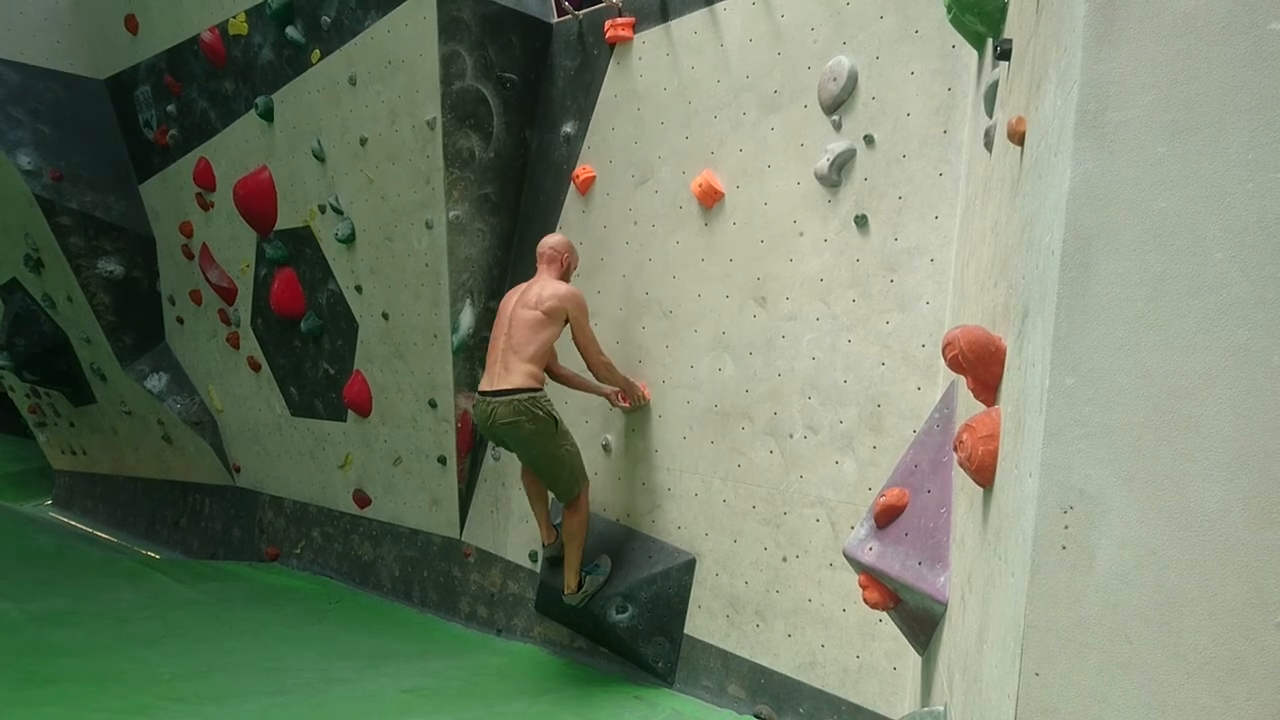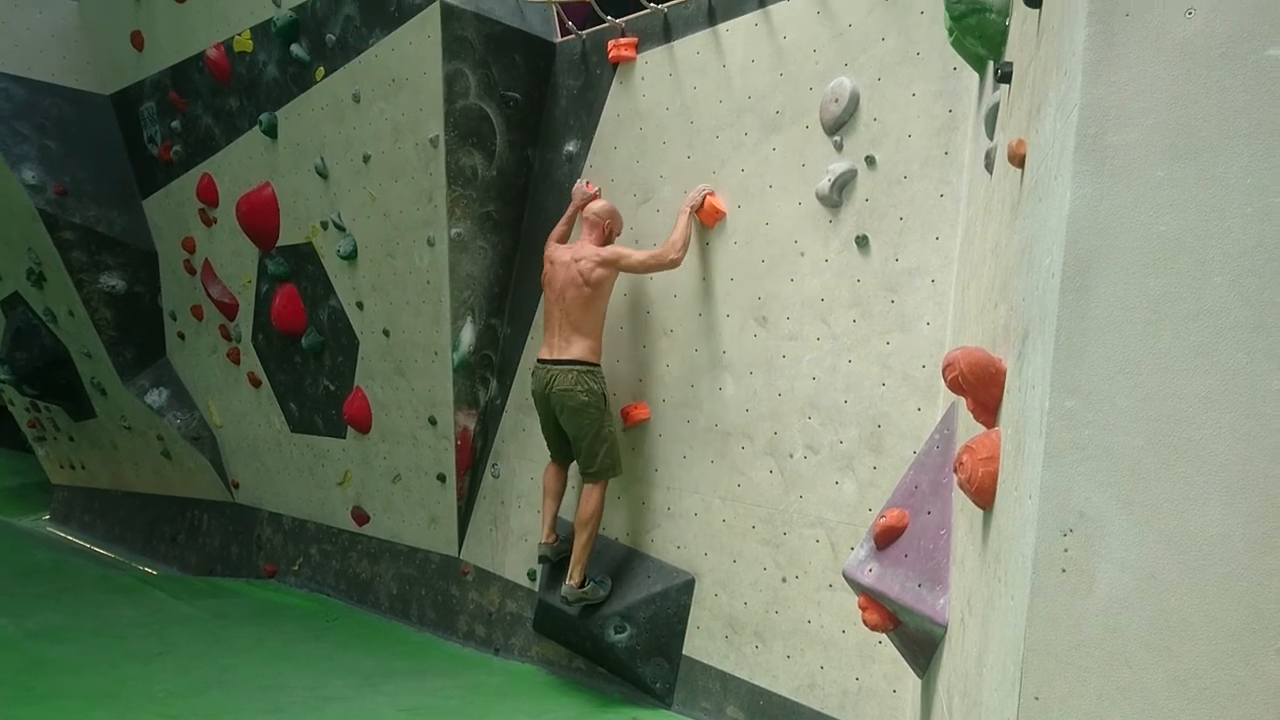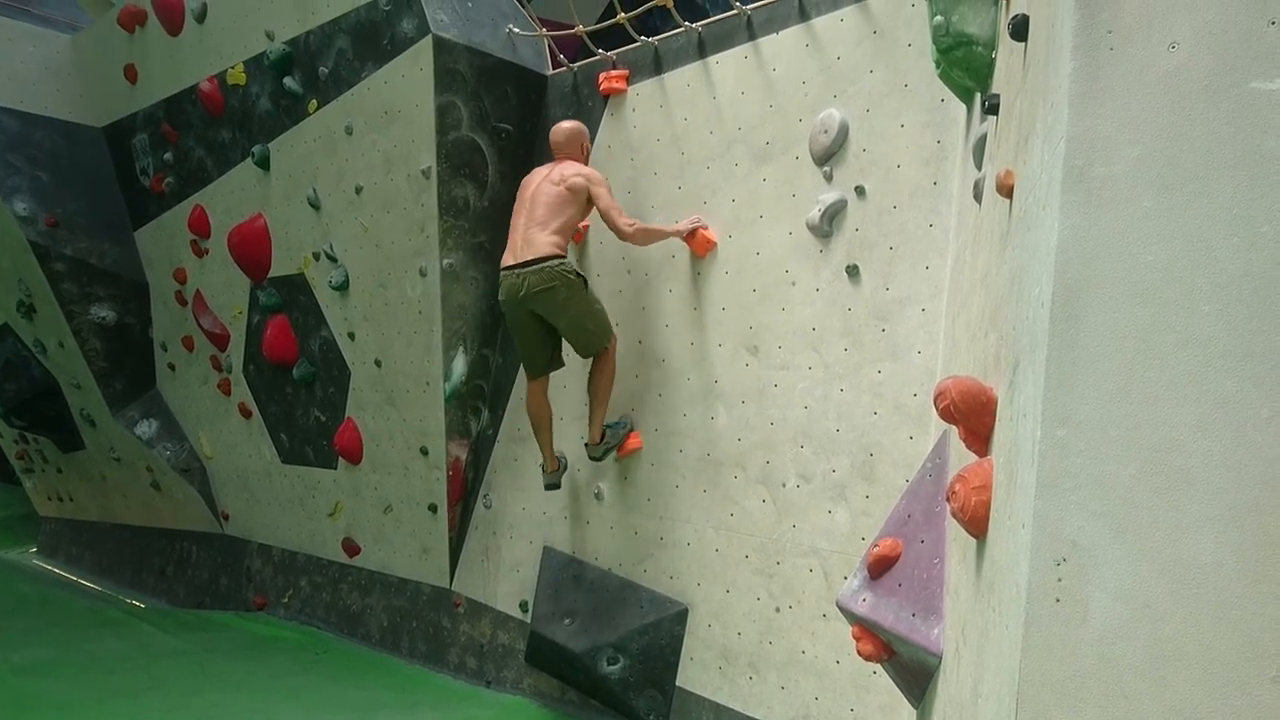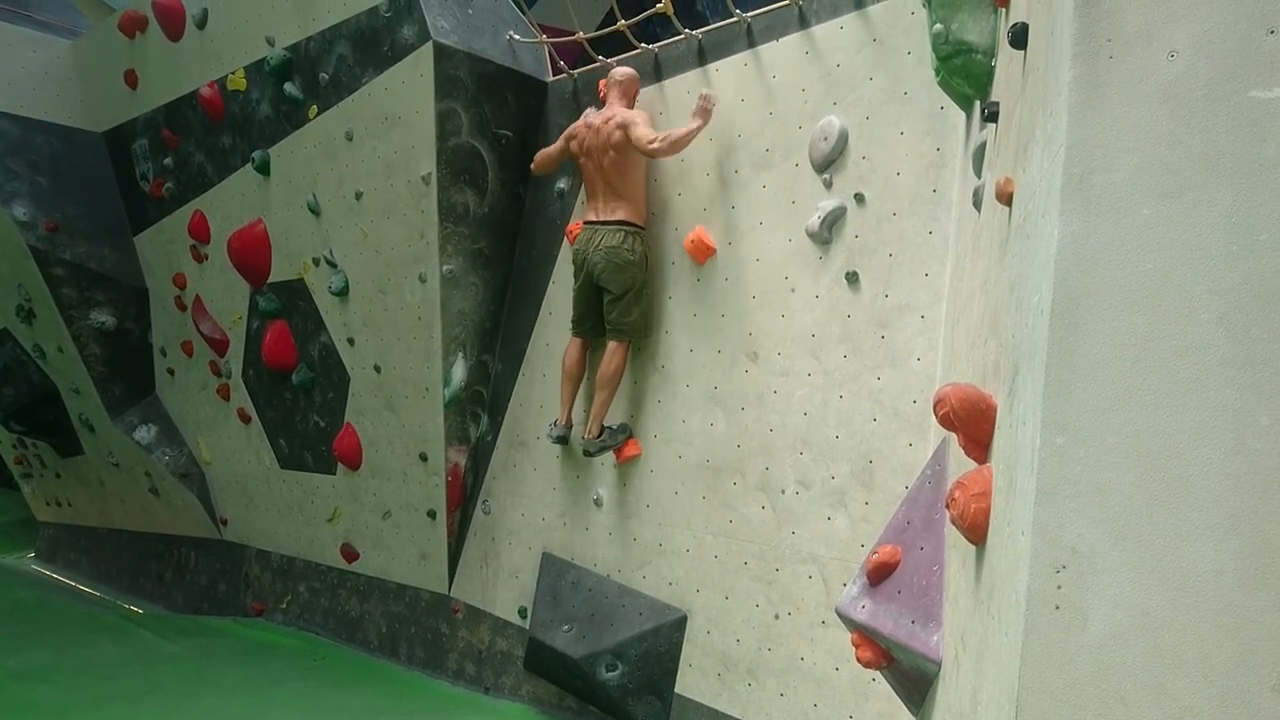
dt=1s
person 1, frame 1
left shoulder: (513, 295)
right shoulder: (567, 295)
right elbow: (597, 363)
left wrist: (603, 391)
right wrist: (629, 386)
left hip: (484, 407)
right hip: (521, 406)
left knee: (532, 455)
right knee: (576, 492)
left ankle: (549, 539)
right ankle: (574, 584)
person 1, frame 2
left shoulder: (553, 256)
right shoulder: (605, 257)
right elbow: (671, 256)
left wrist: (575, 205)
right wrist: (687, 209)
left hip: (543, 373)
right hip: (579, 378)
left knee: (559, 458)
right knee: (595, 477)
left ankle: (548, 539)
right ankle: (576, 580)
person 1, frame 3
left shoulder: (533, 177)
right shoulder: (586, 176)
right elbow: (627, 231)
right wrist: (677, 229)
left hip: (508, 280)
right hip: (548, 273)
left knee: (536, 377)
right knee: (604, 347)
left ankle: (550, 465)
right ankle: (596, 438)
person 1, frame 4
left shoulder: (578, 130)
right shoulder: (630, 119)
left elbow: (538, 166)
right elbow: (656, 146)
right wrist: (699, 122)
left hip: (587, 238)
right hip: (623, 240)
left knee: (580, 335)
right knee: (618, 339)
left ankle: (562, 421)
right ankle: (594, 432)
